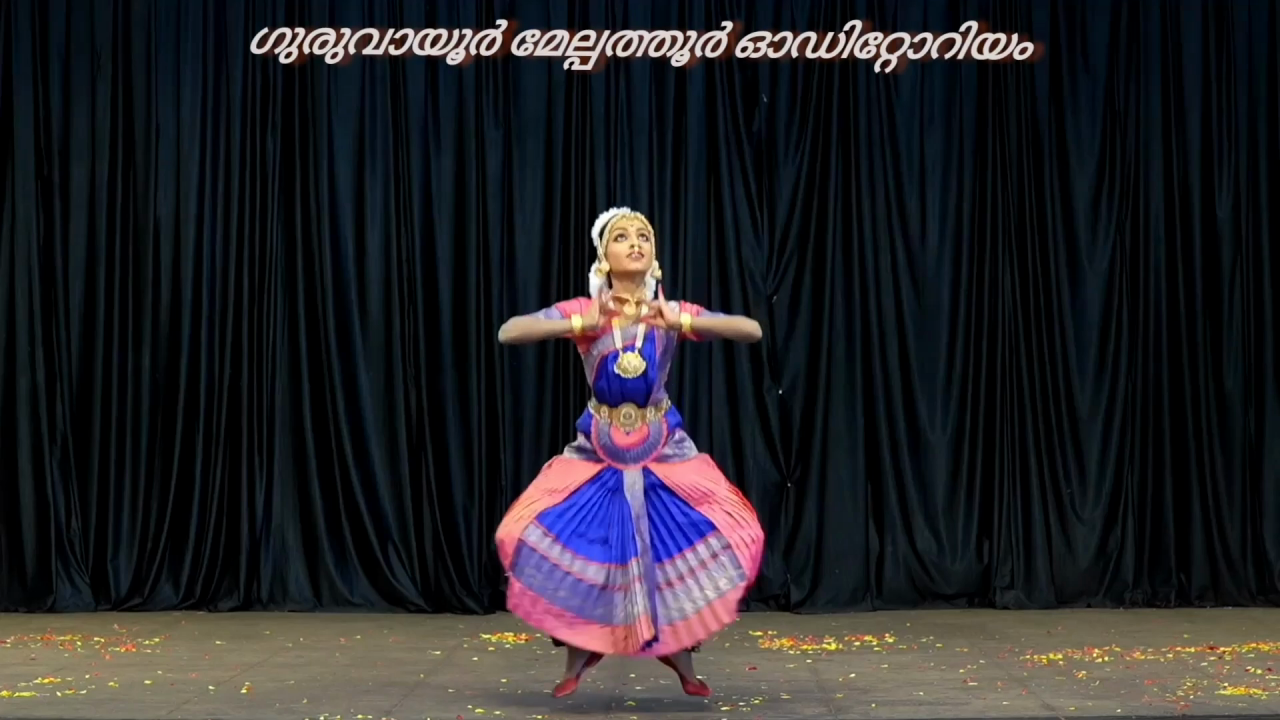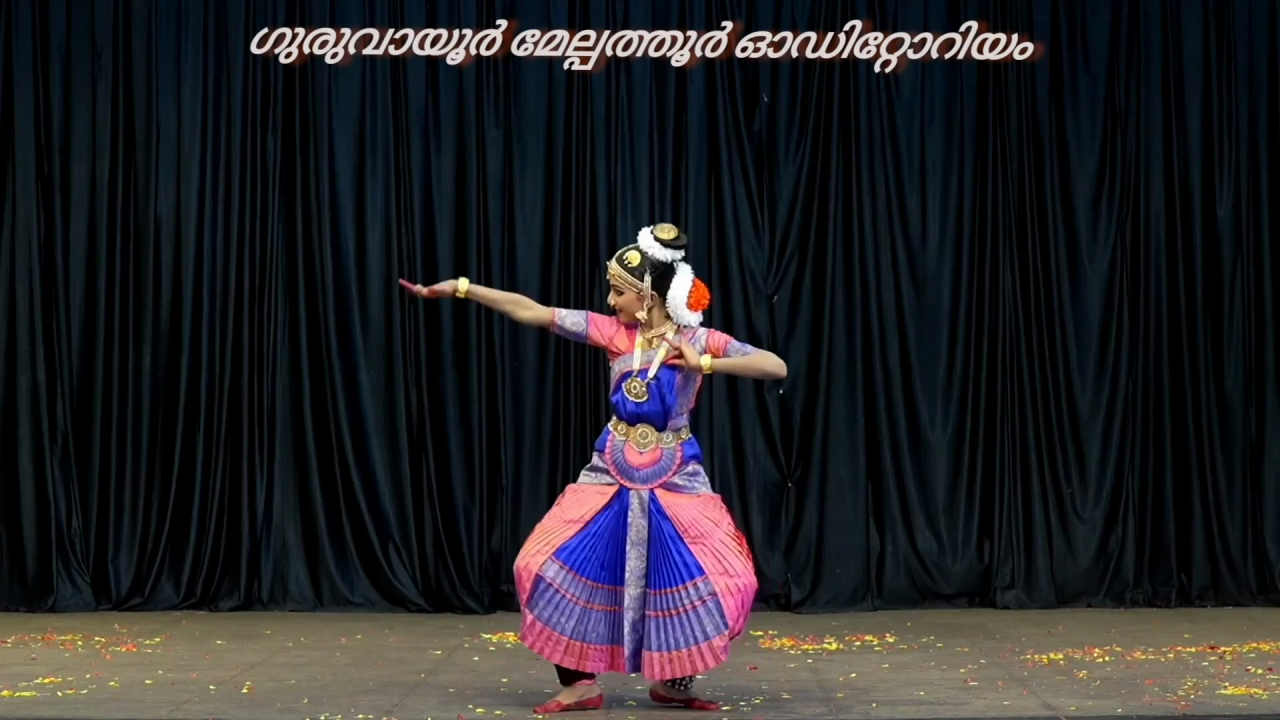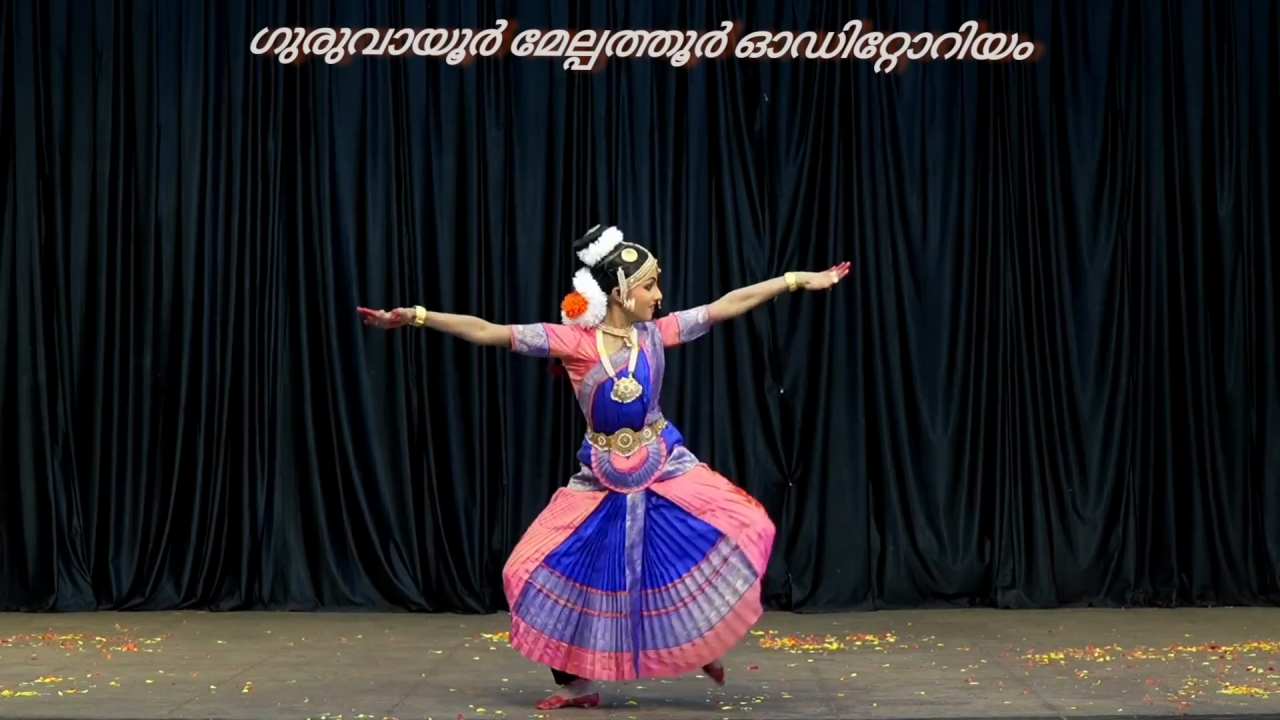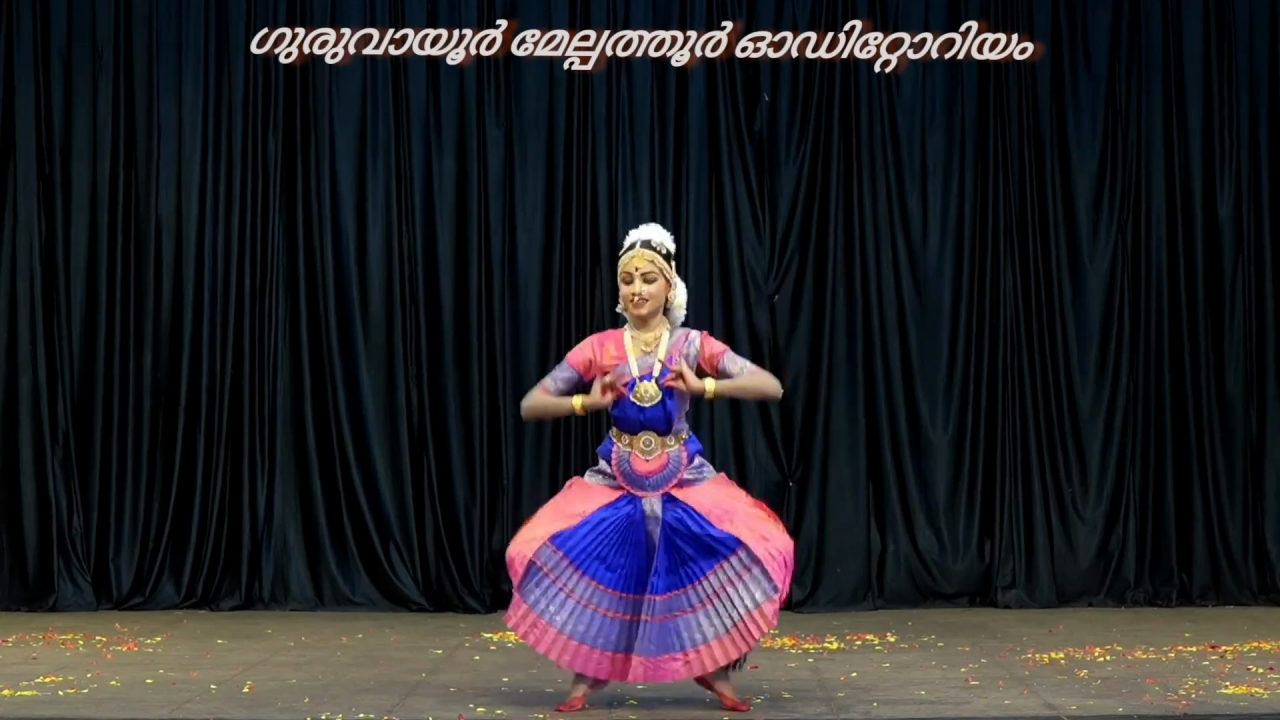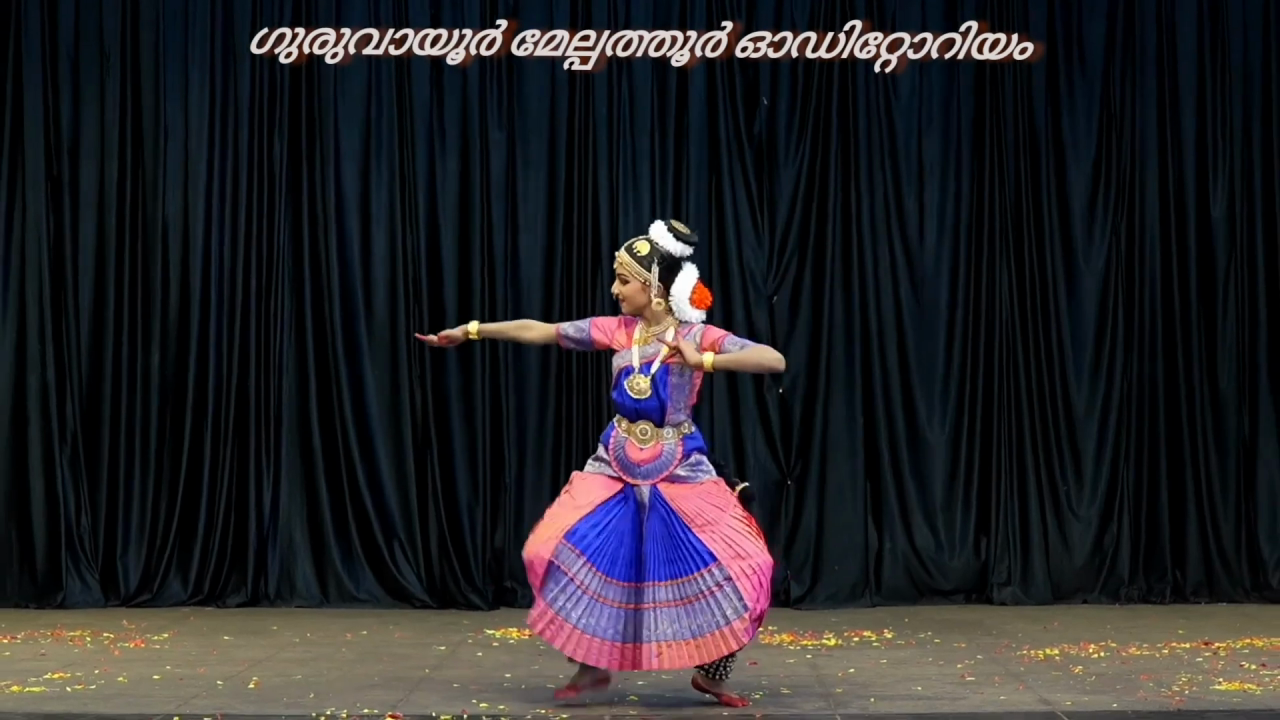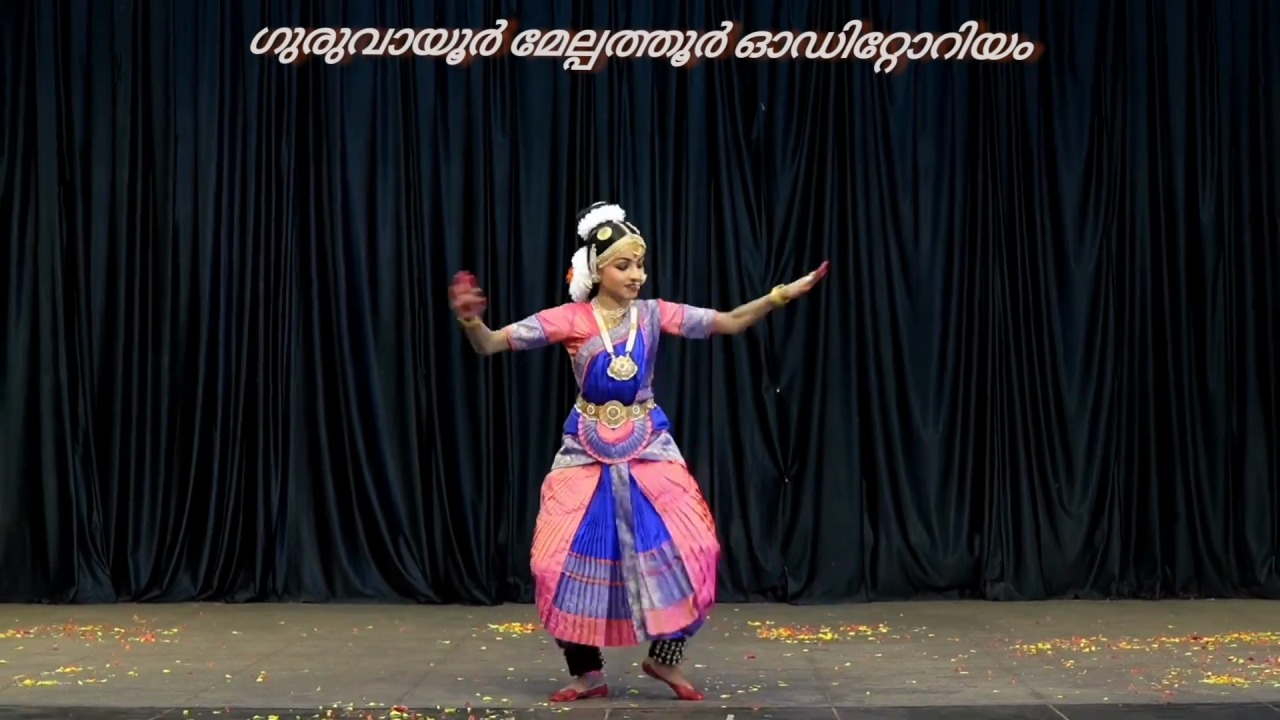
dt=0.5s
person 1, frame 1
left shoulder: (673, 312)
right shoulder: (582, 310)
left elbow: (753, 330)
right elbow: (508, 333)
left wrist: (682, 323)
right wrist: (583, 325)
left hip: (663, 452)
right hip: (596, 455)
left knee: (731, 535)
right knee: (530, 535)
left ankle: (678, 651)
right ankle: (580, 650)
person 1, frame 2
left shoulder: (700, 341)
right shoulder: (614, 332)
left elbow: (776, 367)
right elbow: (533, 312)
left wrist: (702, 363)
right wrist: (460, 288)
left hip: (675, 479)
right hip: (611, 474)
left knee: (720, 580)
right knee: (552, 565)
left ankle: (673, 682)
right ankle: (581, 681)
person 1, frame 3
left shoulder: (657, 333)
right shoulder: (570, 340)
left elbow: (728, 305)
right elbow: (487, 332)
left wrist: (799, 279)
right wrist: (418, 316)
left hip: (667, 470)
right hip: (601, 479)
left knee: (740, 534)
right knee: (540, 572)
left ankle: (699, 646)
right ankle: (578, 683)
person 1, frame 4
left shoulder: (694, 346)
right shoulder: (598, 348)
left elbow: (772, 388)
right elbow: (530, 406)
left wrist: (703, 386)
right wrist: (586, 402)
left hip: (684, 479)
right hip: (615, 480)
left knee: (763, 550)
right knee: (539, 555)
left ankle: (712, 670)
right ankle: (590, 672)
person 1, frame 5
left shoulder: (699, 336)
right shoulder: (616, 330)
left elbow: (775, 360)
right elbow: (541, 331)
left wrist: (703, 361)
right wrist: (471, 330)
left hip: (679, 473)
right hip: (614, 469)
left knee: (740, 569)
right knee: (554, 552)
left ankle: (711, 673)
right ankle: (592, 665)
person 1, frame 6
left shoulder: (657, 313)
right shoulder: (571, 318)
left elbow: (730, 323)
right elbow: (490, 344)
left wrist: (785, 293)
right wrist: (469, 318)
left hip: (648, 450)
right hip: (586, 453)
left knee: (689, 550)
right knee: (558, 560)
left ankle: (665, 658)
right ankle: (587, 673)
